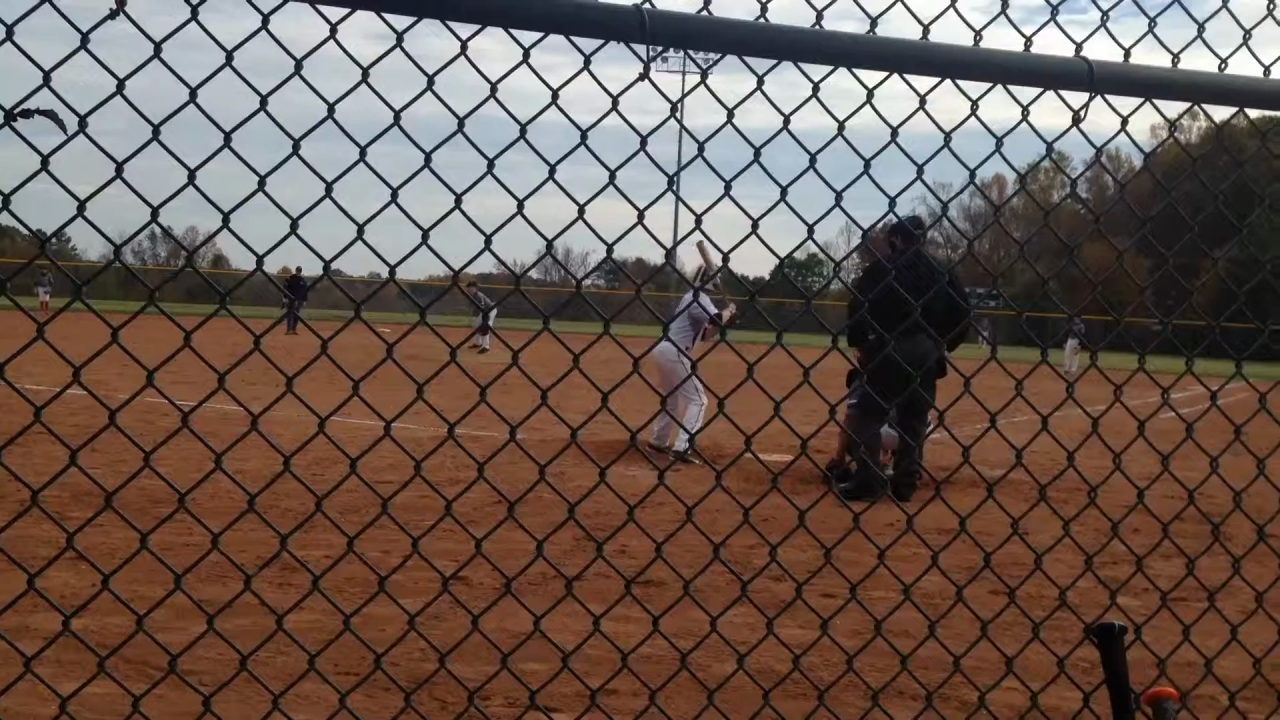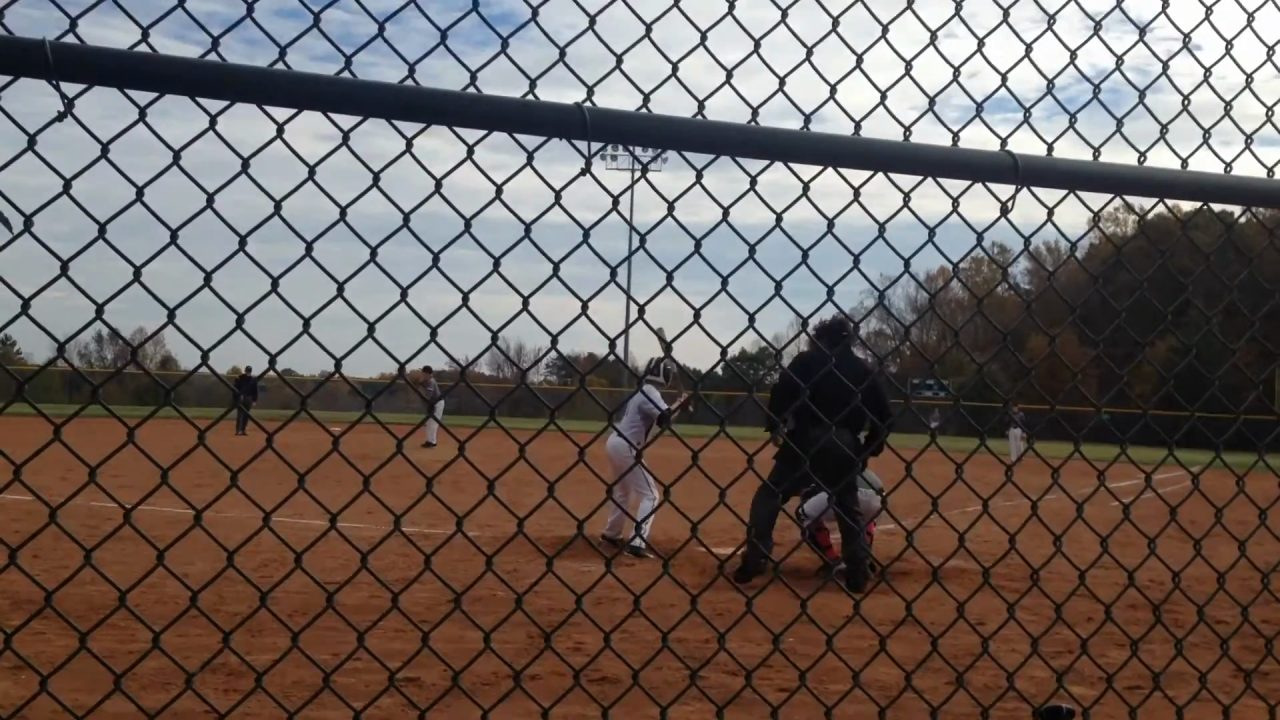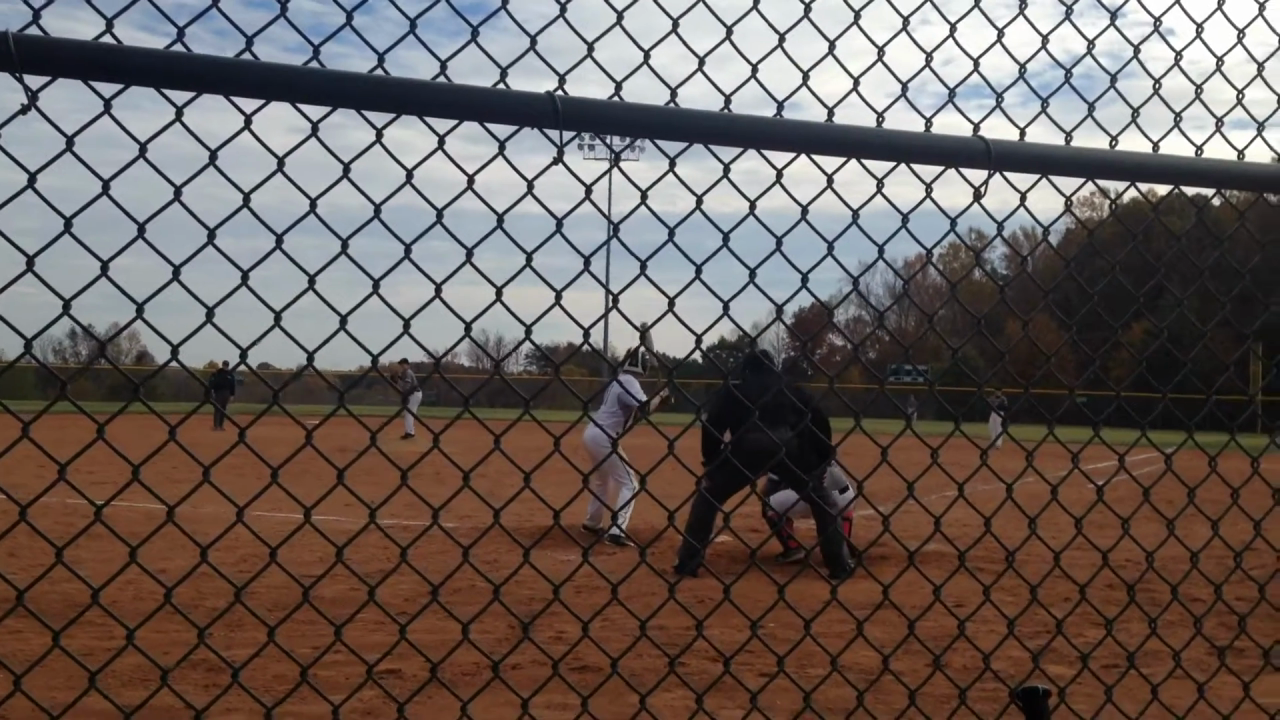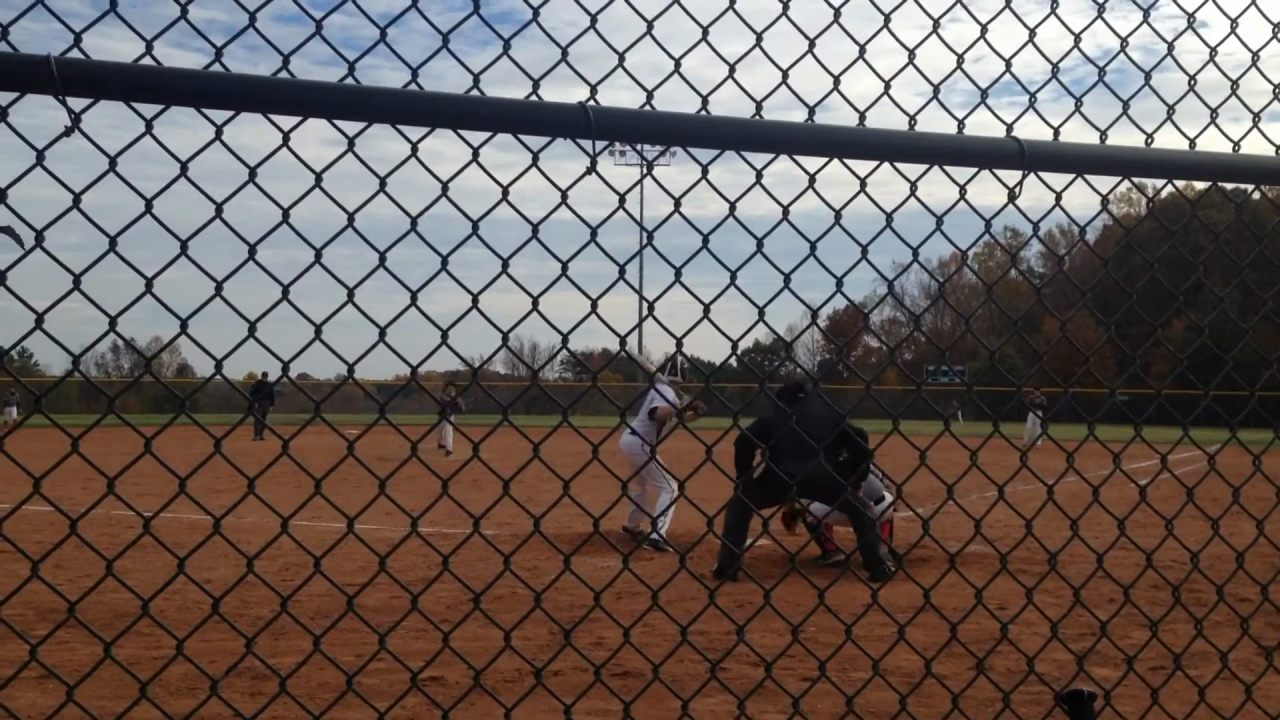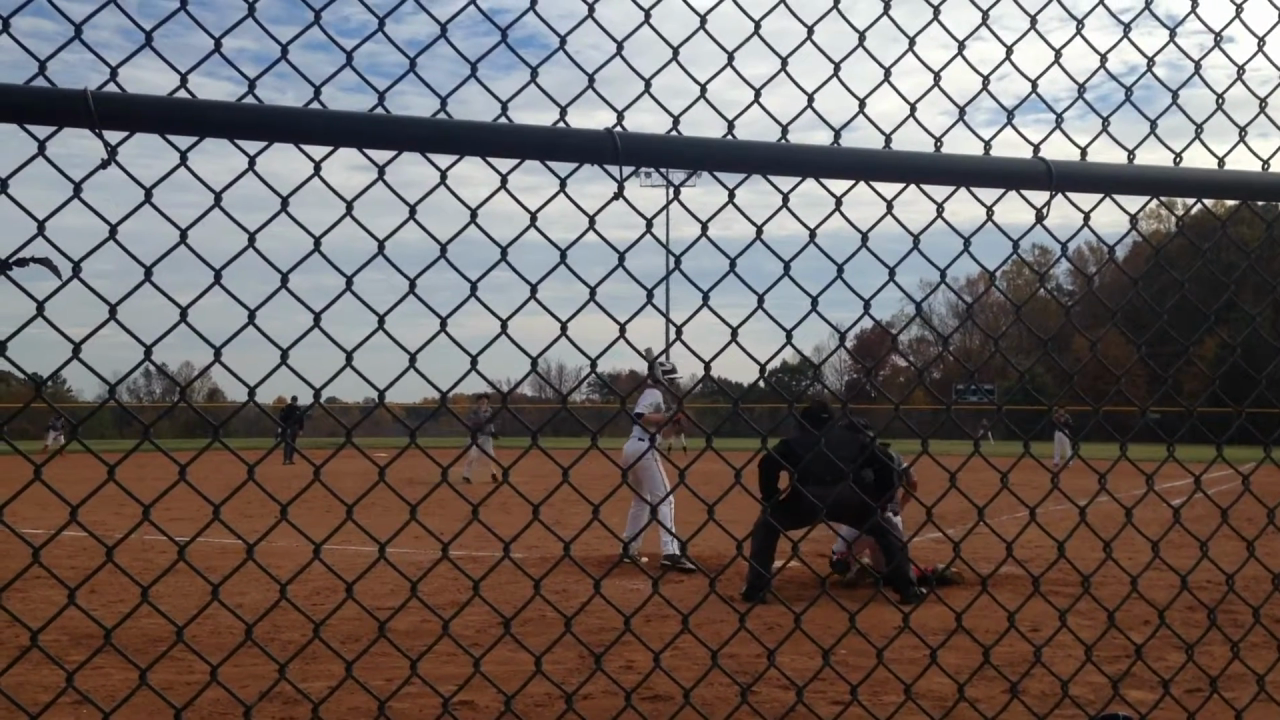
dt=1s
person 1, frame 1
left shoulder: (882, 267)
right shoulder: (941, 273)
left elbow: (858, 306)
right elbow: (963, 314)
left wrist: (860, 343)
right wrist: (943, 346)
left hip: (888, 352)
right hip: (927, 353)
left knee: (868, 416)
right knee: (915, 421)
left ankle: (868, 482)
right ankle: (905, 484)
person 1, frame 2
left shoulder: (807, 361)
right shoulder: (863, 370)
left elbow: (781, 393)
right elbow: (883, 413)
left wrist: (776, 428)
right wrist: (869, 448)
left hip: (806, 441)
right hip: (845, 446)
left knee: (768, 497)
right knee: (849, 510)
left ankle: (755, 561)
right ankle: (858, 575)
person 1, frame 3
left shoulder: (732, 390)
right shoulder: (792, 389)
left elbow: (712, 425)
right elbow: (820, 423)
left wrist: (711, 465)
right wrist: (822, 463)
left hip: (747, 448)
right hip: (789, 448)
left knee: (708, 496)
right knee: (822, 500)
left ankle: (687, 561)
right ankle: (840, 564)
person 1, frame 4
left shoulder: (771, 419)
right shoulder: (828, 414)
left elbow: (744, 442)
right elbow: (858, 439)
left wrist: (744, 479)
right wrist: (856, 480)
left hip: (782, 475)
right hip: (823, 475)
left knee: (740, 504)
right knee: (859, 510)
left ankle: (727, 566)
right ankle: (879, 567)
person 1, frame 5
left shoulder: (794, 441)
right shoulder: (852, 438)
left elbow: (767, 465)
right elbow: (884, 464)
left wrist: (769, 501)
right wrist: (881, 502)
left hip: (806, 499)
right hip: (848, 498)
left knee: (766, 526)
right knee: (885, 530)
left ankle: (756, 589)
right ankle: (907, 589)
person 2, frame 1
left shoulder: (692, 298)
right shoulder: (699, 298)
left elbow: (704, 335)
right elbow: (718, 320)
left wrist: (725, 317)
right wrist: (729, 311)
left hip: (663, 350)
right hip: (674, 353)
left knee: (672, 399)
right knee: (697, 399)
left ankle: (659, 441)
right ankle: (682, 448)
person 2, frame 2
left shoulder: (642, 390)
right shoulder: (650, 392)
left elbow: (661, 421)
right elbow: (665, 417)
left wrist: (679, 407)
right wrist: (680, 403)
left hip: (616, 443)
right hip: (626, 447)
left knee: (624, 491)
right knee: (650, 495)
left ankle: (611, 533)
right ankle: (636, 543)
person 2, frame 3
left shoulder: (618, 380)
right shoulder: (629, 382)
left elbow: (635, 412)
right elbow: (645, 409)
left wrist: (656, 399)
right wrist: (660, 395)
left hip: (593, 433)
right hip: (604, 438)
left knee: (601, 481)
right knee: (629, 484)
left ankle: (592, 523)
right ankle: (616, 532)
person 2, frame 4
left shoulder: (662, 389)
right shoulder: (665, 391)
left elbow: (676, 419)
right elbow: (655, 414)
left wrist: (694, 412)
right wrist: (681, 407)
left hip: (632, 440)
right hip: (639, 444)
left knee: (643, 485)
right knee: (669, 488)
left ankle: (633, 525)
right ankle: (655, 536)
person 2, frame 5
left shoulder: (649, 394)
right shoulder: (654, 394)
right elbow: (639, 417)
left wrist: (671, 421)
right wrist: (667, 417)
left hip: (632, 448)
right hip: (644, 449)
left knee: (640, 501)
right knee: (664, 500)
left ankle: (629, 550)
right ankle: (671, 553)
